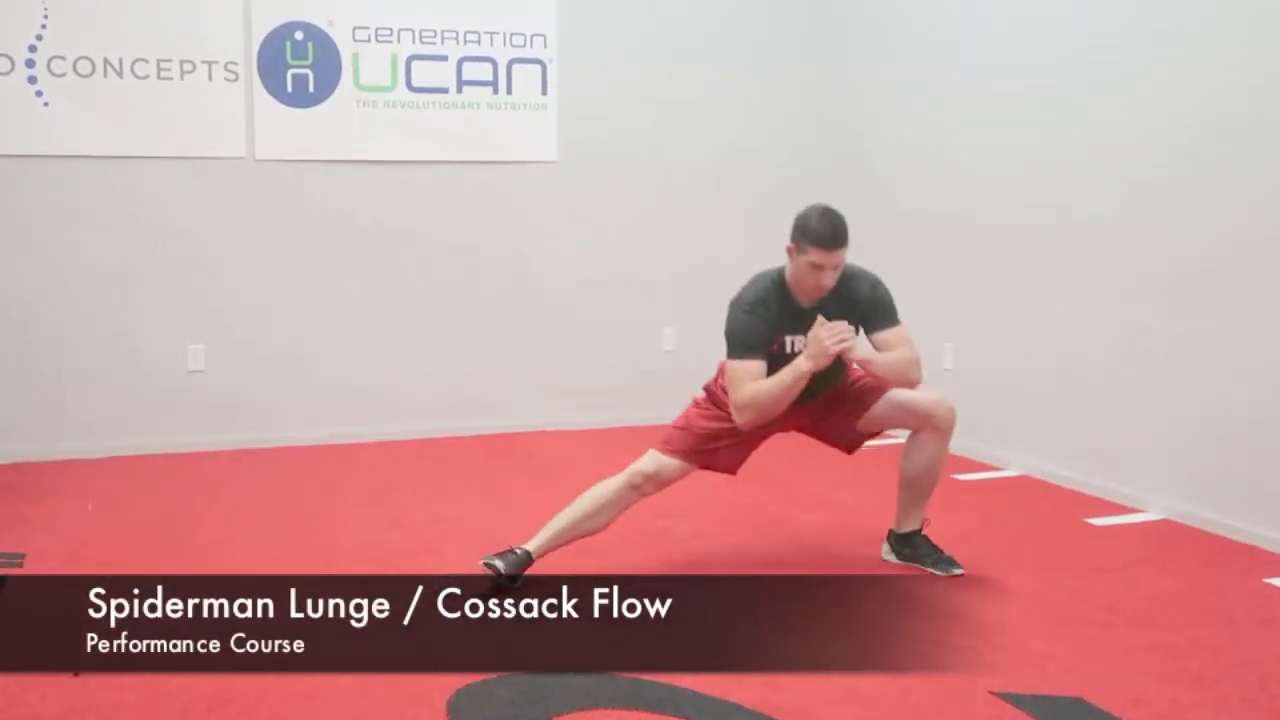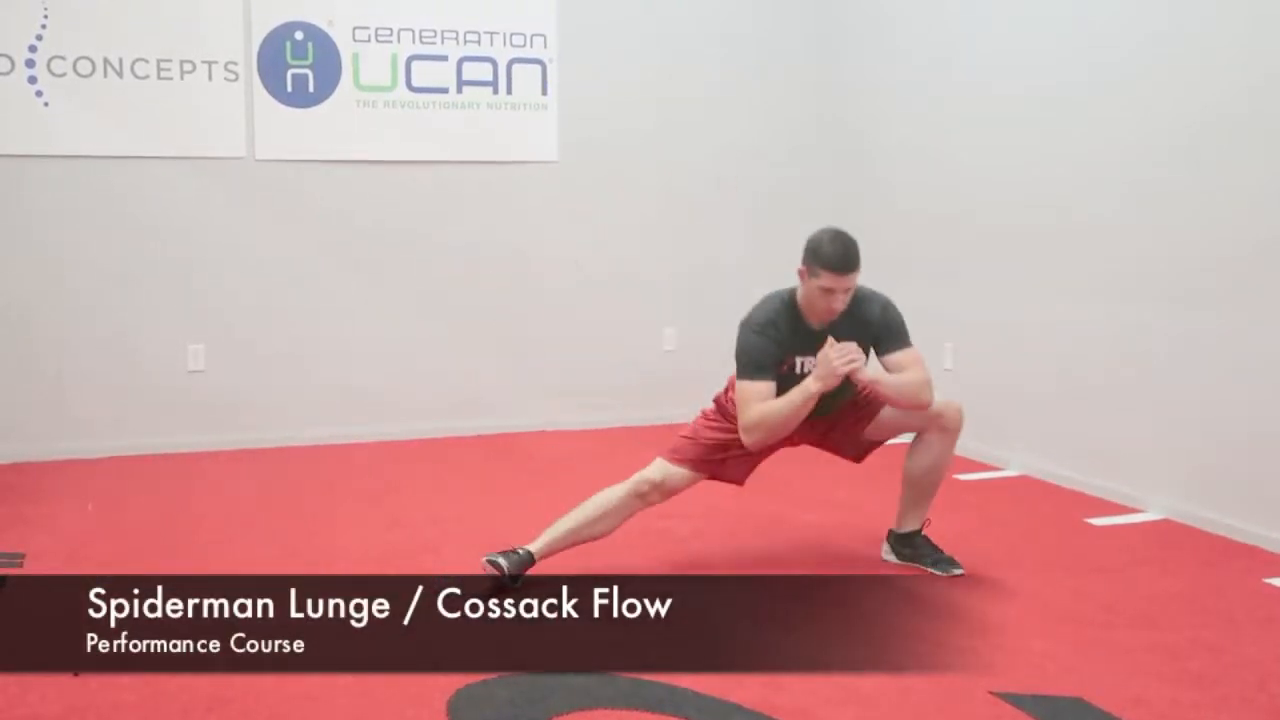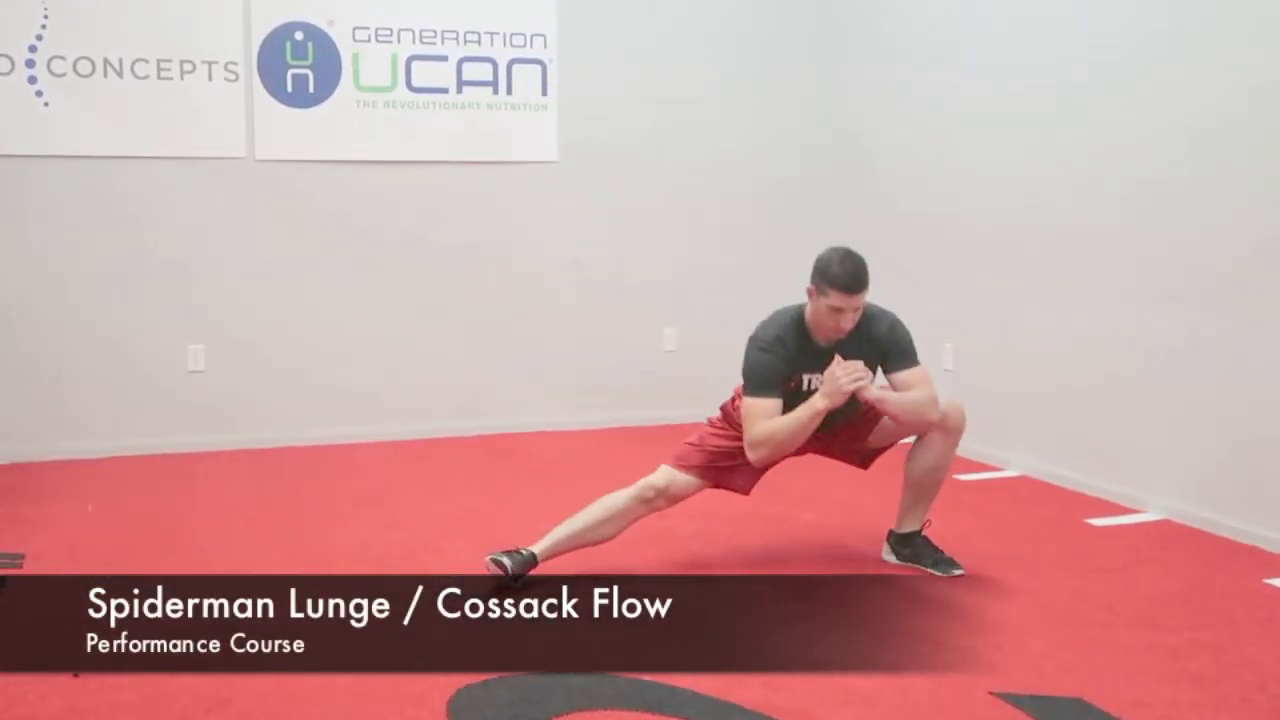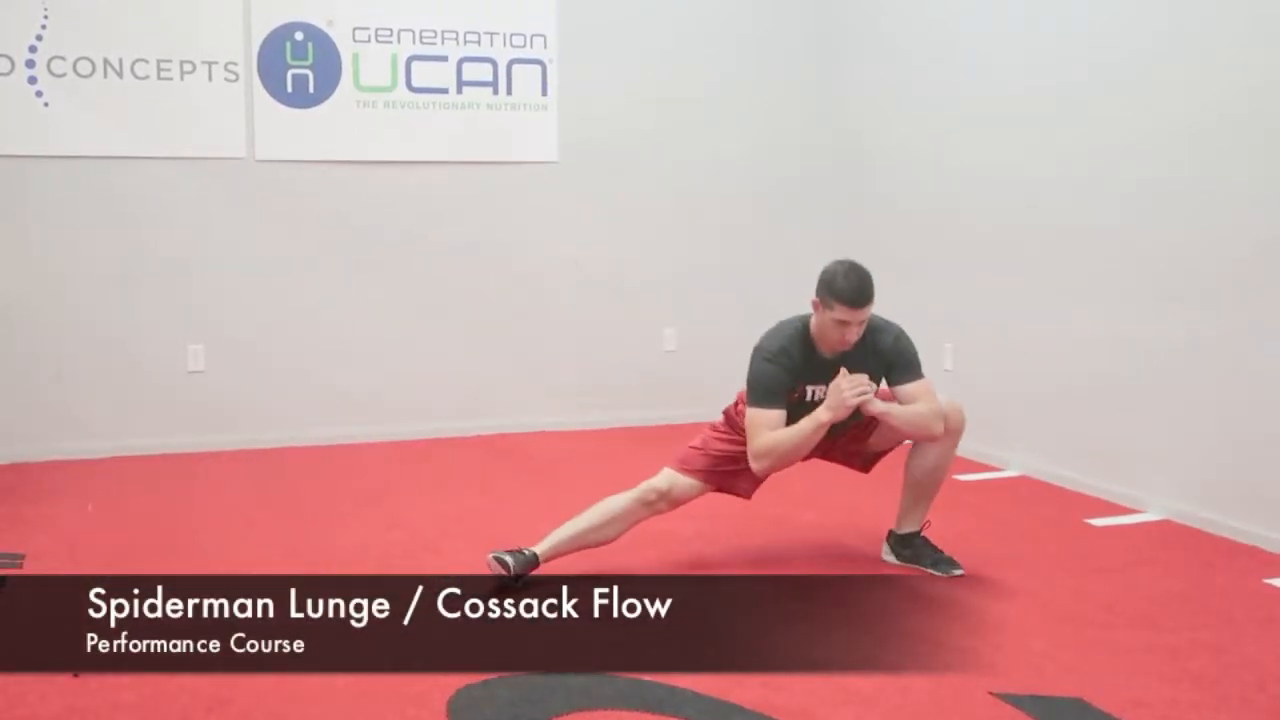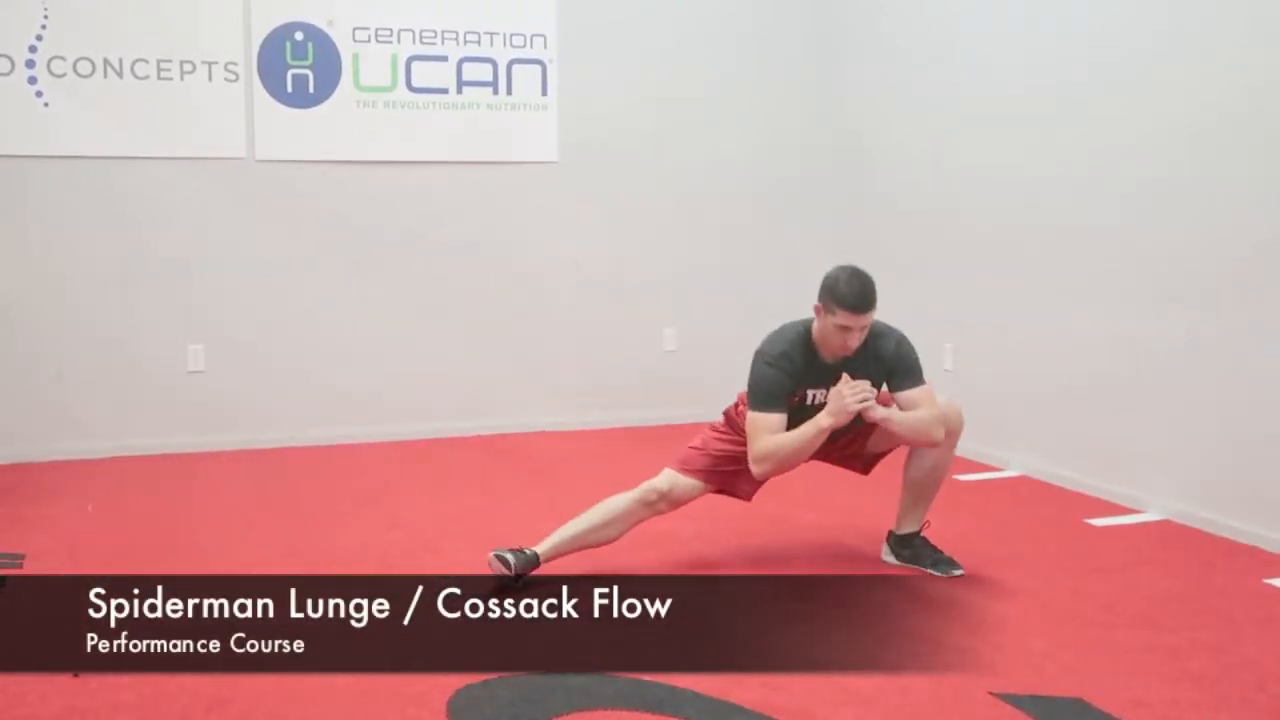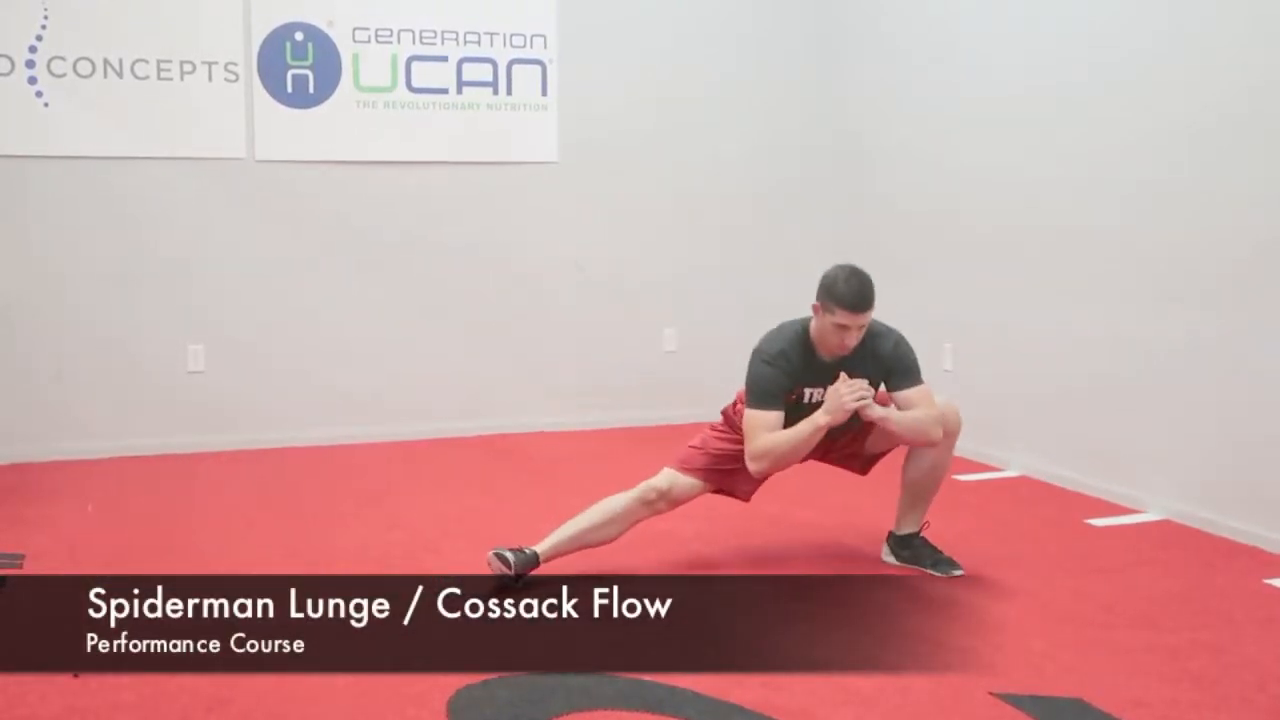
dt=0.1s
person 1, frame 1
left shoulder: (864, 290)
right shoulder: (754, 305)
left elbow: (909, 371)
right elbow: (745, 411)
left wrist: (860, 353)
right wrist: (808, 361)
left hip: (830, 391)
right hip: (747, 400)
left knee: (937, 413)
right knee: (644, 475)
left ankle: (905, 538)
right ankle: (524, 554)
person 1, frame 2
left shoulder: (876, 312)
right shoulder: (764, 325)
left elbow: (921, 391)
right elbow: (753, 432)
left wrist: (867, 374)
right wrist: (815, 383)
left hip: (836, 407)
right hip: (757, 412)
left knee: (945, 416)
right knee: (650, 484)
left ankle: (905, 537)
right ankle: (528, 554)
person 1, frame 3
left shoulder: (883, 329)
right shoulder: (772, 342)
left elbow: (926, 407)
right elbow: (758, 447)
left wrist: (873, 392)
right wrist: (821, 399)
left hip: (841, 418)
right hip: (762, 424)
left knee: (947, 419)
right knee: (656, 490)
left ankle: (906, 538)
right ankle: (530, 556)
person 1, frame 4
left shoulder: (888, 341)
right shoulder: (776, 351)
left elbow: (931, 424)
right elbow: (762, 458)
left wrist: (877, 405)
right wrist: (826, 413)
left hip: (843, 423)
right hip: (763, 429)
left knee: (950, 418)
right knee: (658, 493)
left ankle: (904, 538)
right ankle: (531, 556)
person 1, frame 5
left shoulder: (889, 347)
right shoulder: (778, 355)
left elbow: (932, 430)
right elbow: (762, 462)
left wrist: (878, 411)
right wrist: (827, 418)
left hip: (844, 425)
right hip: (763, 433)
left knee: (949, 419)
right knee: (659, 493)
left ankle: (905, 538)
right ankle: (532, 556)
person 1, frame 6
left shoulder: (887, 347)
right shoulder: (776, 354)
left elbow: (929, 429)
right elbow: (759, 459)
left wrist: (876, 411)
right wrist: (825, 415)
left hip: (842, 426)
right hip: (761, 430)
left knee: (946, 420)
right knee: (658, 492)
left ankle: (905, 540)
right ankle: (531, 556)
